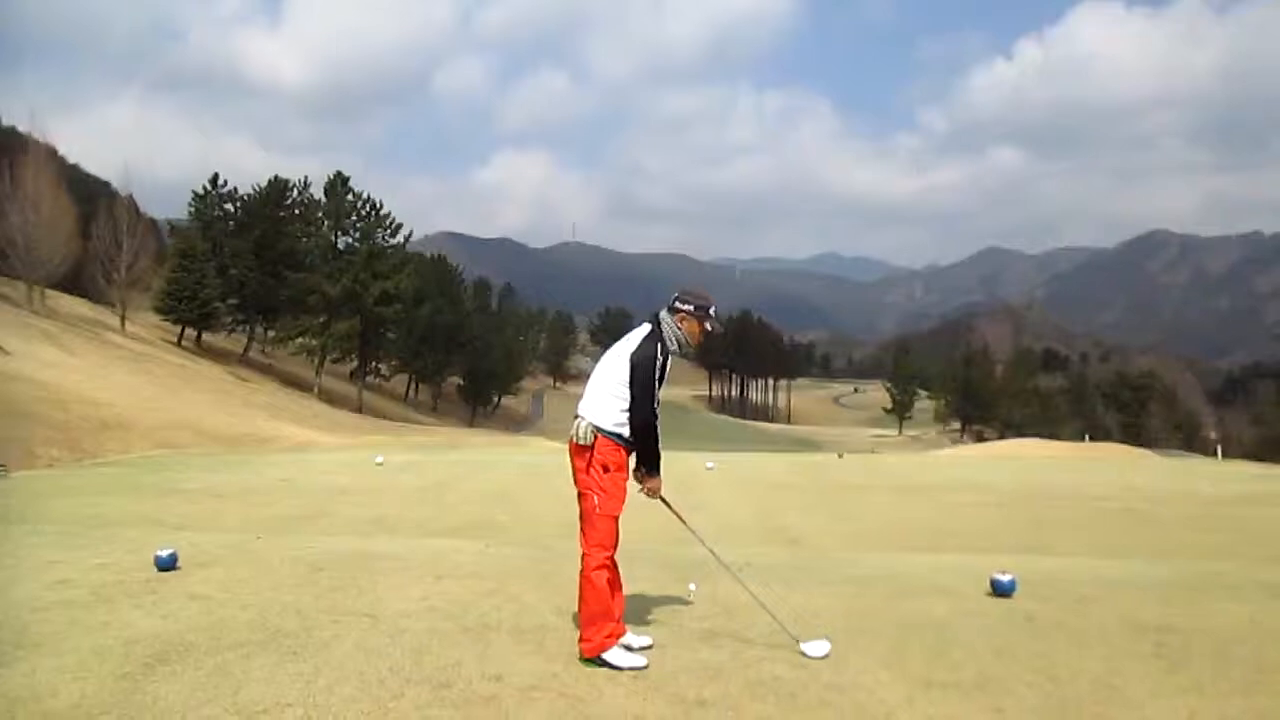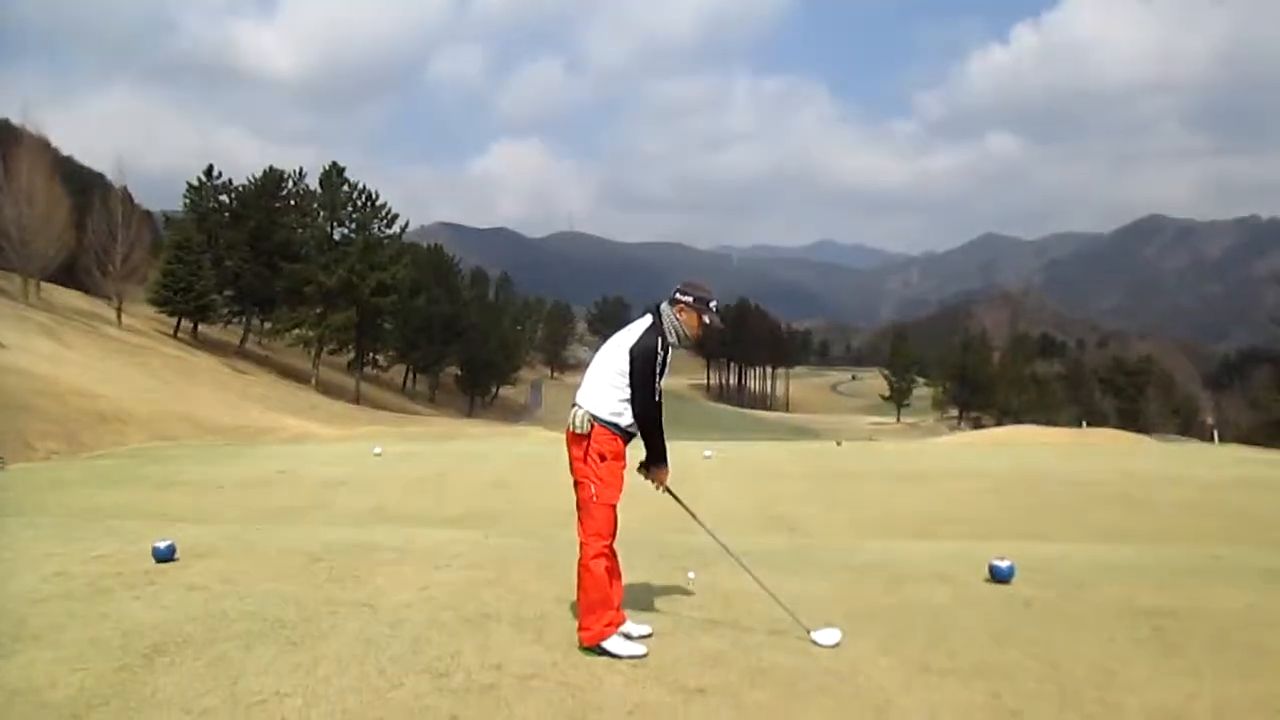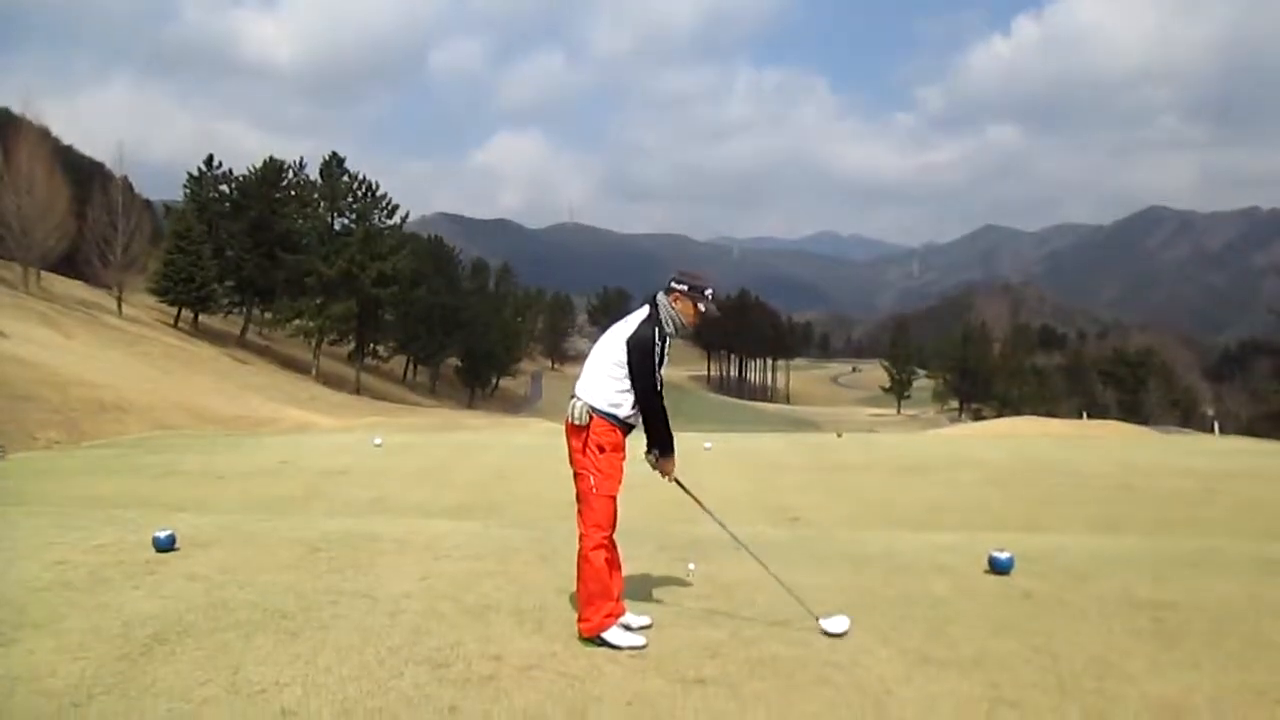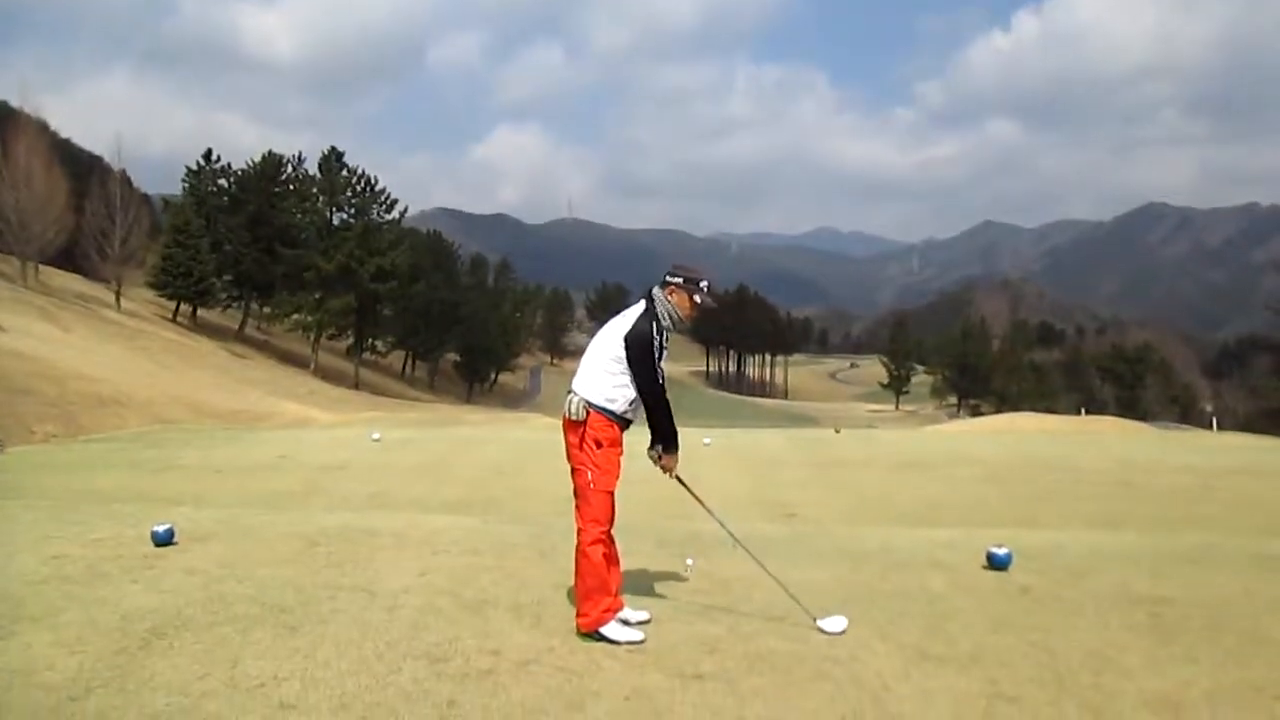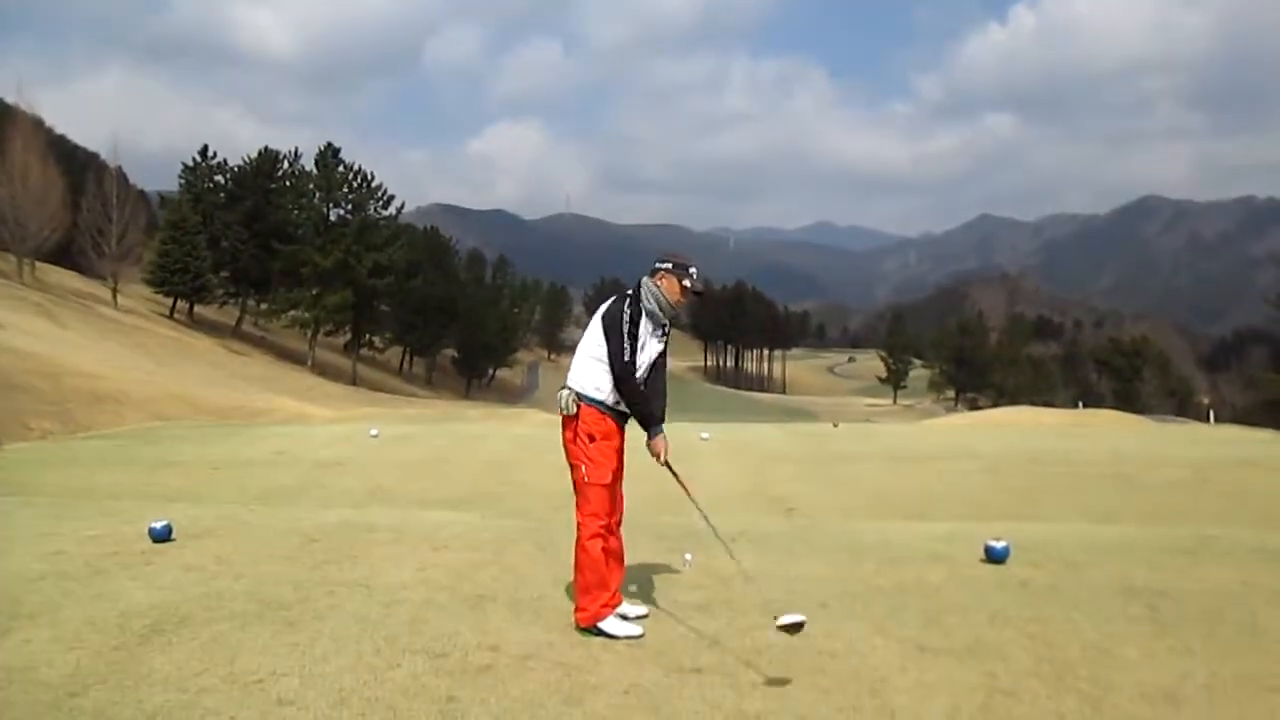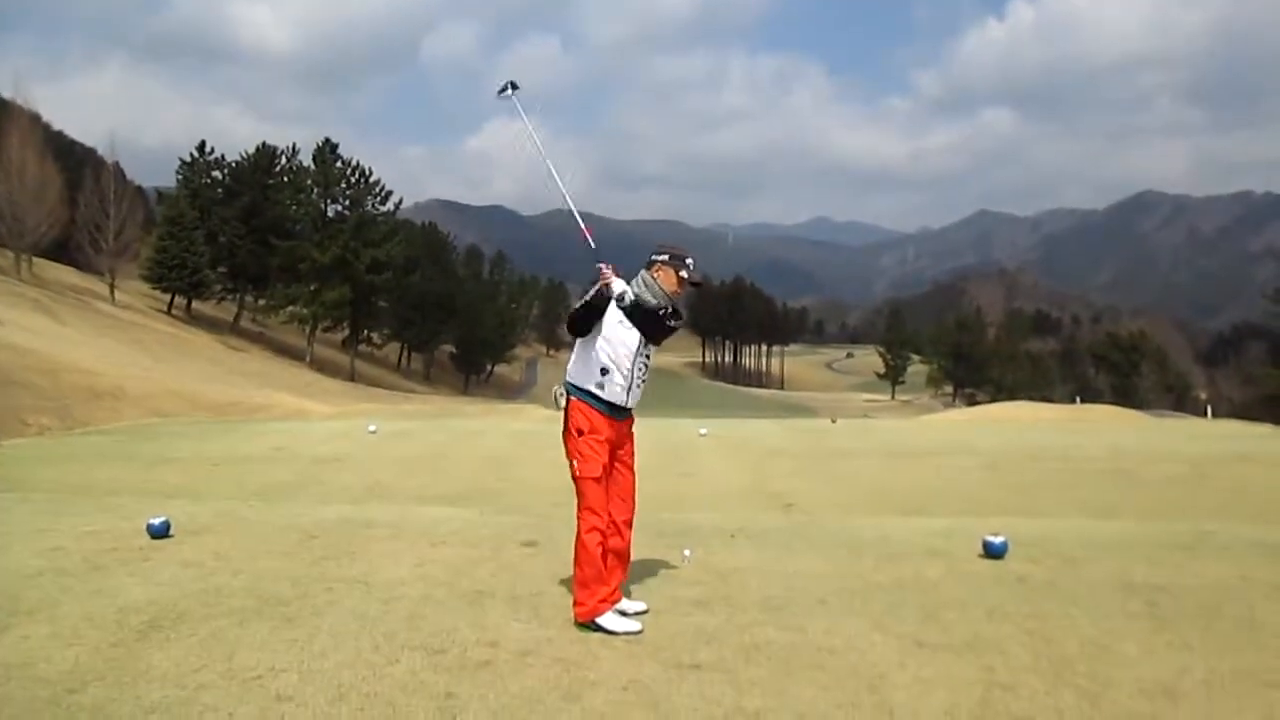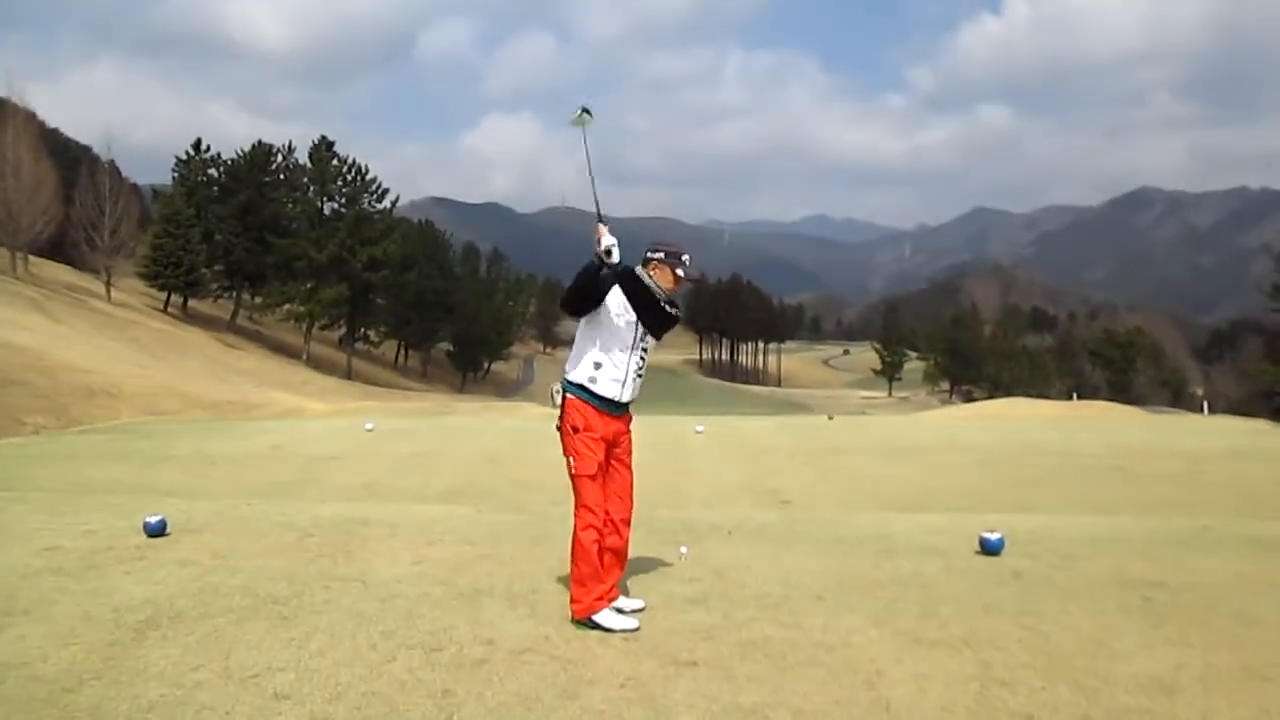
dt=0.3s
person 1, frame 1
left shoulder: (651, 342)
right shoulder: (651, 349)
left elbow: (642, 412)
right elbow: (642, 415)
left wrist: (644, 464)
right wrist: (652, 470)
left hip: (606, 448)
right hip: (600, 448)
left knee: (606, 544)
right knee: (598, 545)
left ankle: (611, 628)
right ankle: (597, 642)
person 1, frame 2
left shoulder: (653, 336)
right shoulder: (651, 341)
left elbow: (648, 405)
right elbow: (645, 407)
left wrist: (653, 458)
right wrist: (658, 462)
left hip: (605, 438)
right hip: (596, 437)
left knee: (604, 533)
right knee: (596, 534)
left ankle: (610, 616)
right ankle: (598, 631)
person 1, frame 3
left shoulder: (652, 327)
right shoulder: (648, 333)
left elbow: (649, 395)
right elbow: (649, 398)
left wrist: (655, 446)
right wrist: (666, 451)
left hip: (605, 429)
right hip: (596, 429)
left knee: (605, 524)
right knee: (597, 525)
left ankle: (610, 608)
right ankle: (597, 621)
person 1, frame 4
left shoulder: (653, 325)
right shoulder: (644, 328)
left elbow: (652, 391)
right elbow: (652, 393)
left wrist: (658, 441)
right wrist: (670, 446)
left hip: (604, 426)
right hip: (593, 424)
left knee: (603, 520)
right knee: (594, 521)
left ankle: (608, 603)
right ankle: (595, 617)
person 1, frame 5
left shoulder: (659, 324)
right shoulder: (625, 308)
left elbow: (654, 379)
right elbow: (623, 376)
left wrist: (655, 427)
right wrist: (654, 430)
left hip: (610, 421)
right hip: (589, 418)
left knee: (610, 515)
right knee: (594, 516)
left ankle: (608, 598)
right ankle: (593, 611)
person 1, frame 6
left shoulder: (670, 317)
right shoulder: (607, 293)
left elbow: (651, 327)
right elbow: (575, 325)
left wrist: (625, 294)
right wrist: (605, 290)
left hip: (621, 420)
right hip: (586, 415)
left knee: (621, 513)
right knee: (594, 513)
left ankle: (609, 595)
right ankle: (591, 608)
person 1, frame 7
left shoulder: (666, 313)
right shoulder: (608, 288)
left elbow: (646, 306)
right elbow: (570, 304)
left wrist: (617, 262)
right wrist: (601, 262)
left hip: (619, 417)
right hip: (583, 412)
left knee: (619, 511)
right knee: (591, 511)
left ankle: (607, 591)
right ankle: (588, 604)
